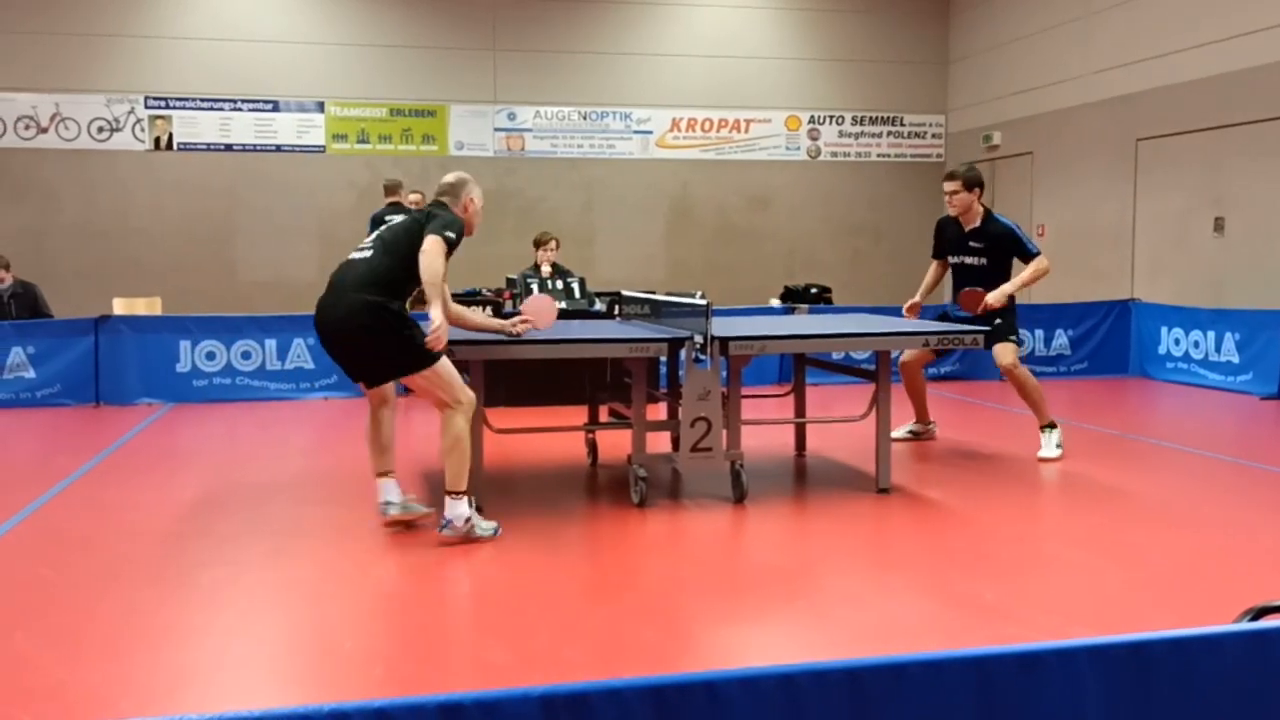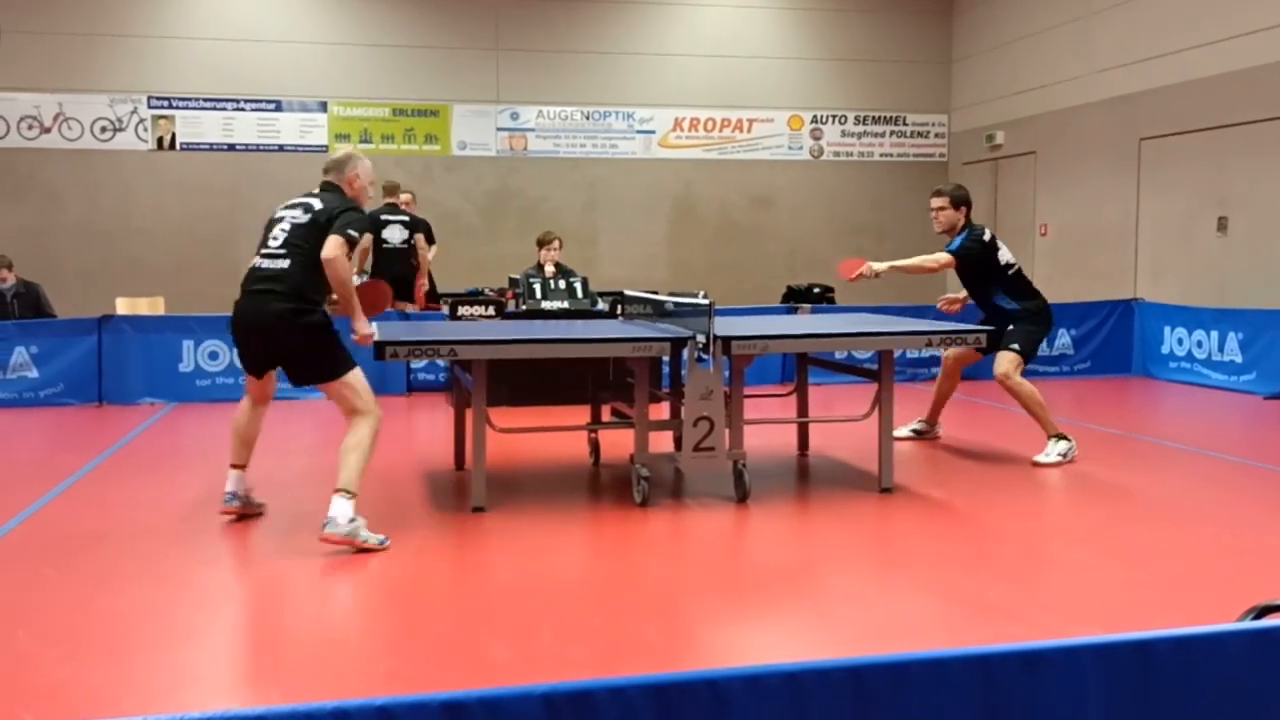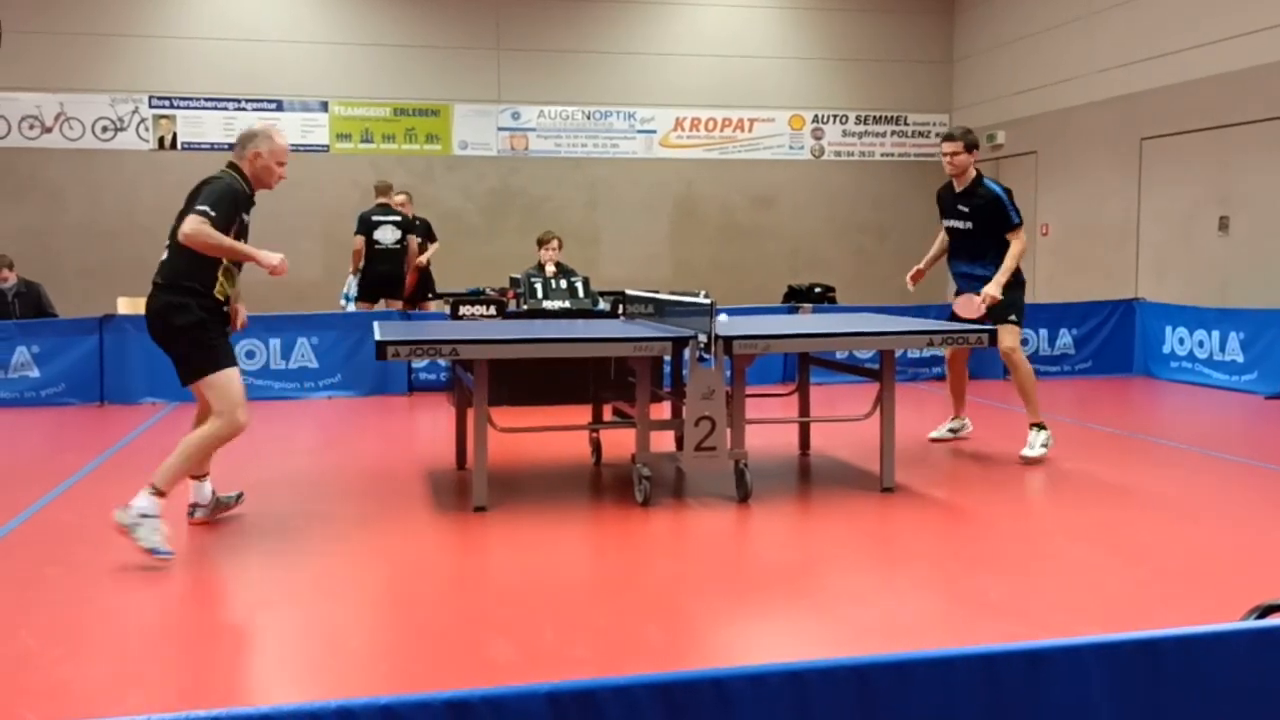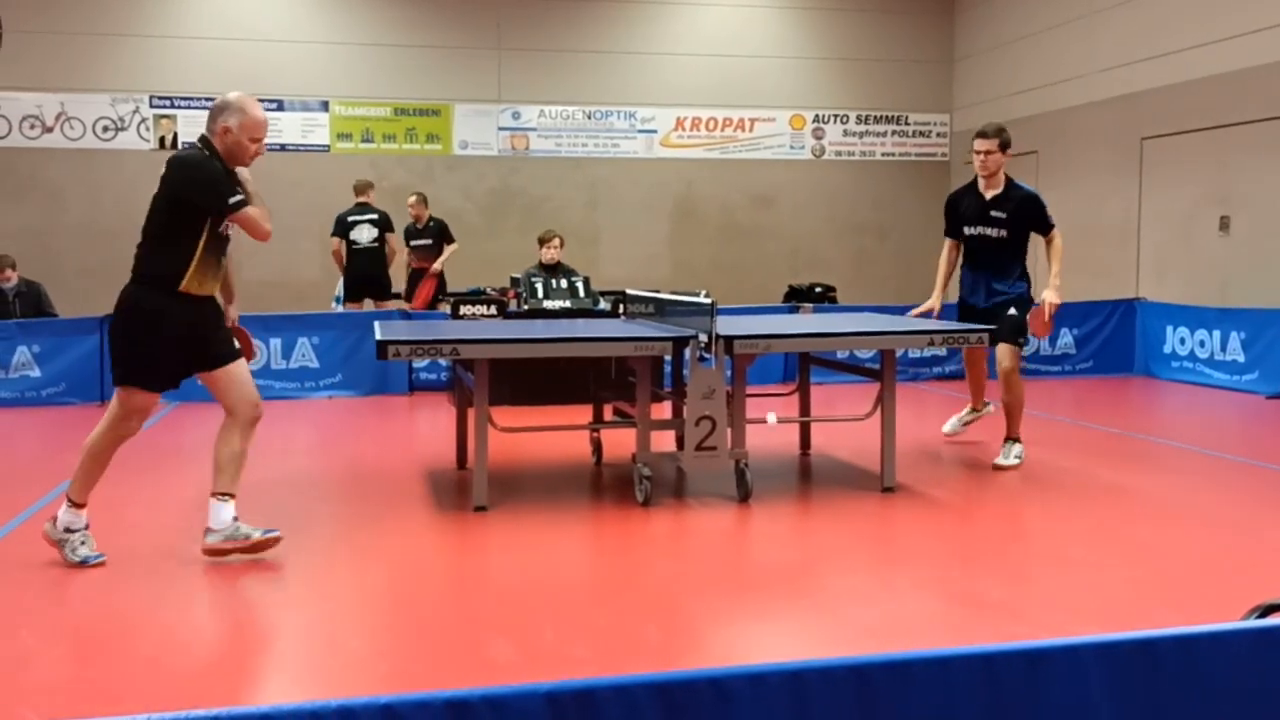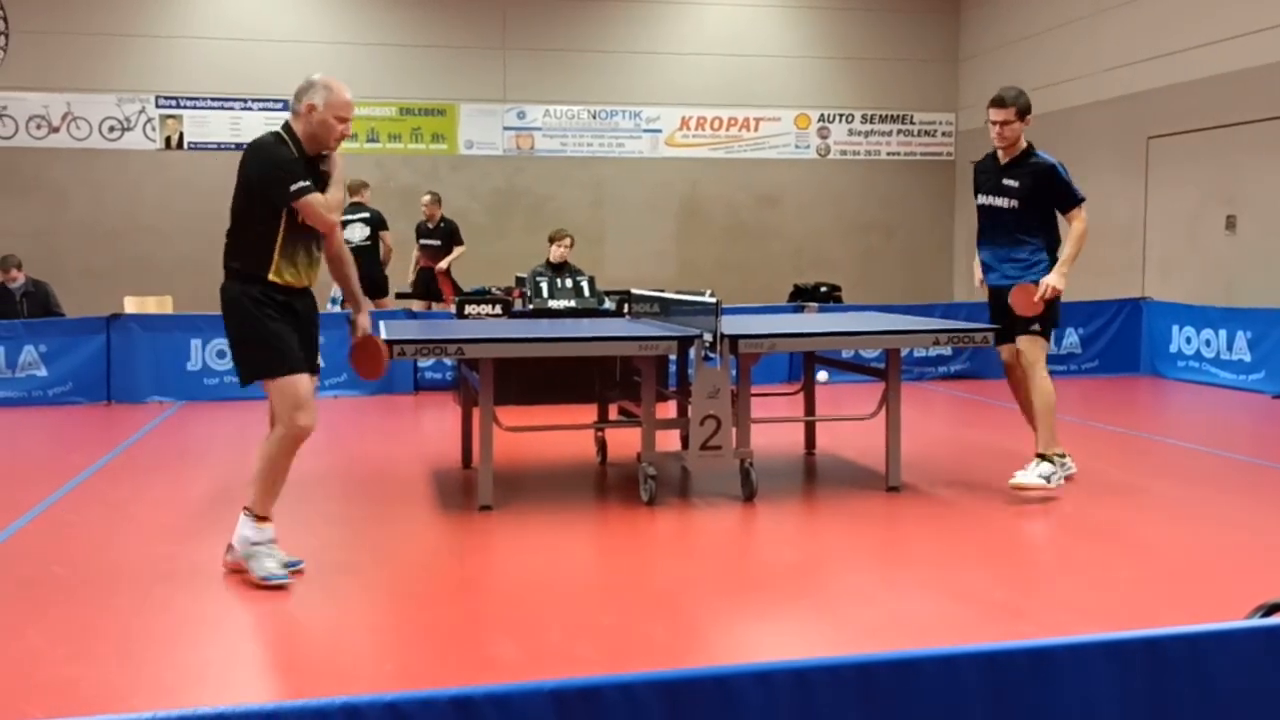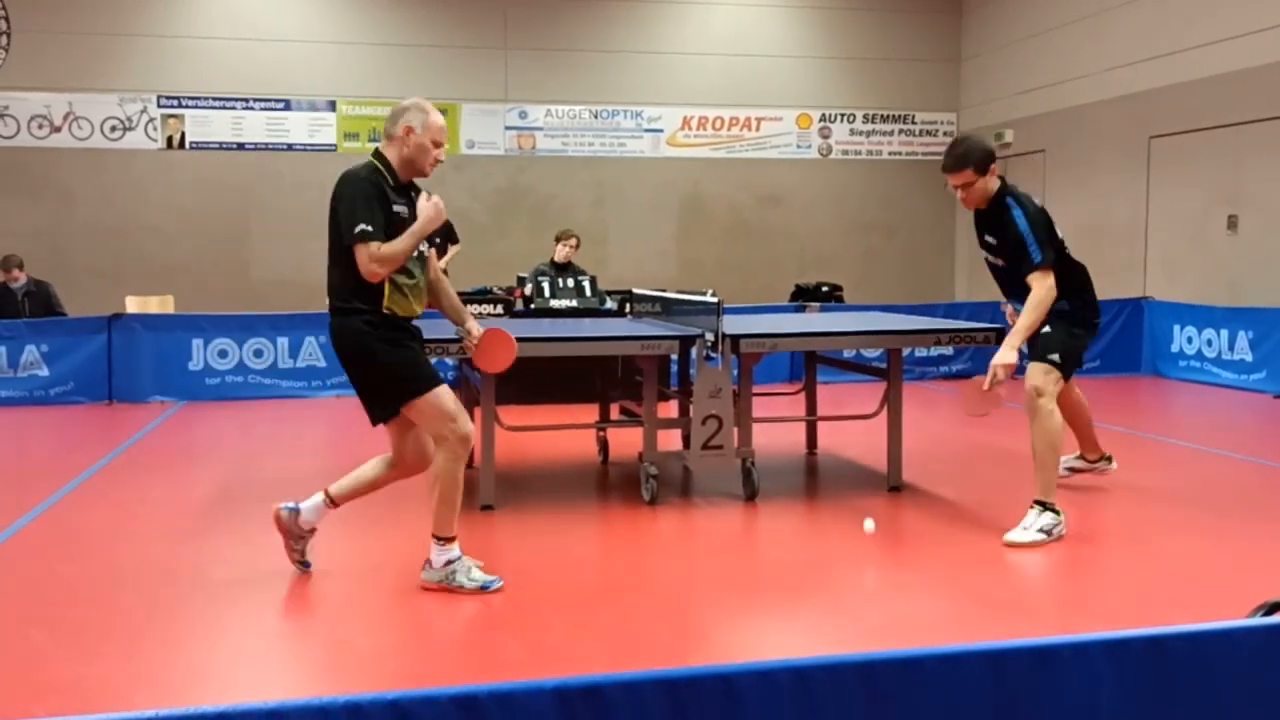
dt=0.4s
person 1, frame 1
left shoulder: (416, 221)
right shoulder: (447, 221)
left elbow: (448, 311)
right elbow: (431, 253)
left wrist: (503, 326)
right wrist: (436, 315)
left hip: (332, 314)
right hip: (368, 314)
left knee: (382, 400)
right knee: (459, 402)
left ankle: (390, 497)
right ankle: (457, 513)
person 1, frame 2
left shoulder: (294, 207)
right shoulder: (349, 211)
right elbow: (331, 256)
left wrist: (338, 304)
right wrist: (357, 315)
left hip: (249, 314)
right hip: (293, 320)
left knee: (256, 397)
right knee: (364, 412)
left ankle: (236, 492)
right ankle: (341, 517)
person 1, frame 3
left shoulder: (234, 195)
right shoulder: (225, 189)
right elbow: (190, 233)
left wrist: (233, 305)
right wrist: (256, 254)
left hip: (195, 313)
right hip: (185, 314)
left knee: (213, 407)
right knee: (230, 420)
left ankle: (202, 499)
right ankle: (144, 508)
person 1, frame 4
left shoulder: (220, 173)
right shoulder: (194, 168)
right elbow: (262, 229)
left wrist: (228, 301)
right wrist: (246, 186)
left hip: (200, 310)
right hip: (155, 308)
left knee: (246, 409)
right knee: (124, 422)
left ankle: (222, 525)
right ankle: (68, 524)
person 1, frame 5
left shoulder: (317, 164)
right shoulder: (268, 153)
left elbow: (333, 242)
right elbow: (324, 220)
left wrist: (359, 308)
right wrist: (336, 174)
left hip: (297, 302)
right hip: (256, 301)
left knee: (287, 426)
right knee: (296, 421)
left ankle: (251, 537)
right ankle: (256, 536)
person 1, frame 6
left shoulder: (408, 193)
right shoulder: (362, 184)
left elbow: (425, 270)
right elbow: (374, 266)
left wrist: (465, 321)
right wrist: (420, 226)
left hip: (392, 332)
right hip: (368, 332)
left knee: (411, 457)
right knee: (456, 432)
left ankle: (306, 513)
right ankle: (444, 560)
person 2, frame 1
left shoulder: (1001, 228)
right shoulder: (944, 227)
left elbow: (1041, 264)
left wrist: (1006, 290)
right wrist: (919, 297)
left hip: (996, 314)
right hip: (958, 314)
left knee: (1007, 362)
right knee: (908, 362)
left ankle: (1050, 429)
right ankle: (923, 423)
person 2, frame 2
left shoulder: (970, 240)
right shoulder: (965, 239)
left elbow: (937, 262)
left wrist: (887, 266)
right wrist: (964, 297)
left hip: (1028, 316)
right hip: (1002, 315)
left knee: (1005, 372)
right knee: (952, 359)
left ankle: (1060, 440)
right ankle: (929, 423)
person 2, frame 3
left shoulder: (993, 193)
right shoulder: (944, 195)
left elbow: (1018, 240)
left wrist: (998, 282)
right wrist: (924, 265)
left hip: (1000, 287)
right hip: (968, 288)
left knee: (1009, 348)
right knee: (954, 357)
left ankle: (1038, 429)
right ankle: (959, 420)
person 2, frame 4
left shoulder: (1025, 199)
right shoulder: (959, 200)
left elbow: (1053, 239)
right elbow: (950, 247)
left wrist: (1052, 286)
right wrist: (936, 296)
left hip: (1011, 296)
right hip: (972, 295)
left knee: (1007, 365)
right knee: (972, 361)
left ankle: (1013, 440)
right ankle: (978, 405)
person 2, frame 5
left shoulder: (1046, 168)
right shoulder: (982, 168)
left elbow: (1078, 219)
left wrist: (1059, 270)
right wrist: (979, 261)
left hip: (1035, 280)
right hip: (999, 283)
left knee: (1032, 361)
right knee: (1012, 369)
left ankle: (1047, 462)
right ankle: (1052, 455)
person 2, frame 6
left shoulder: (1019, 216)
right shoulder: (985, 203)
left elbow: (1044, 288)
left wrist: (1010, 347)
right wrist: (1012, 317)
left hip: (1068, 310)
right hip: (1050, 312)
left knee: (1037, 390)
right knee: (1059, 387)
left ankle: (1048, 512)
right ankle: (1093, 455)
